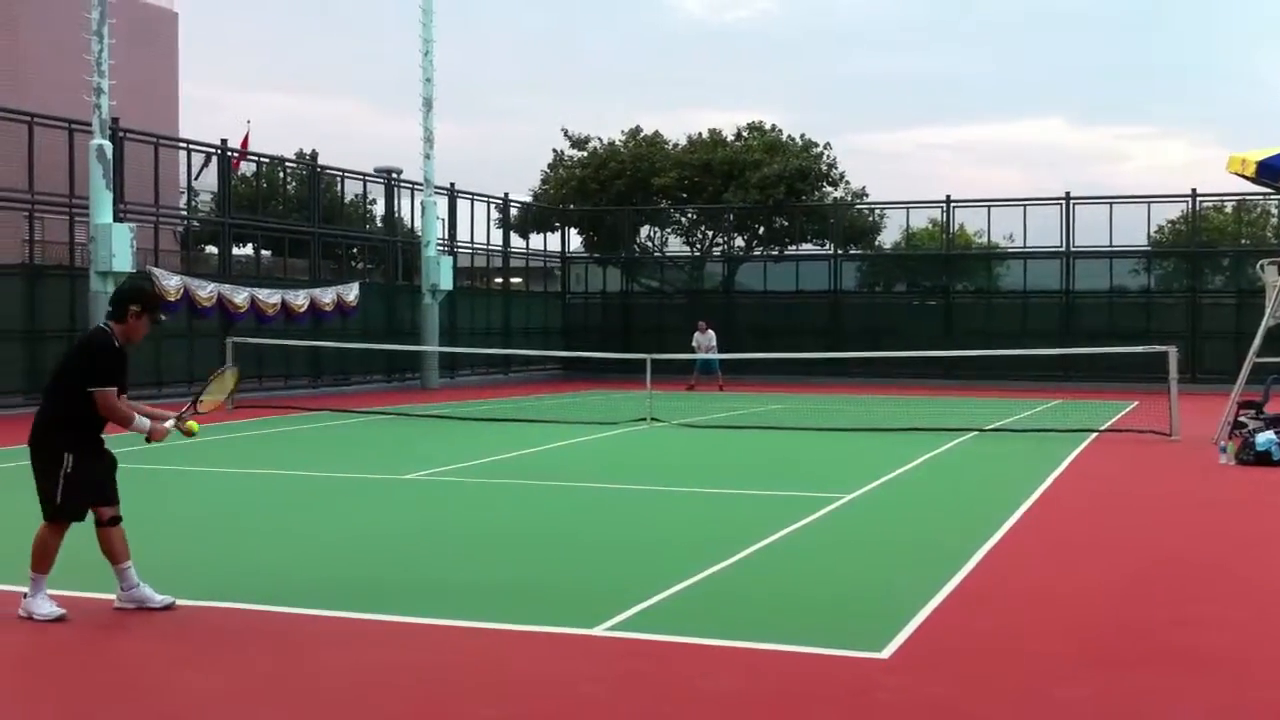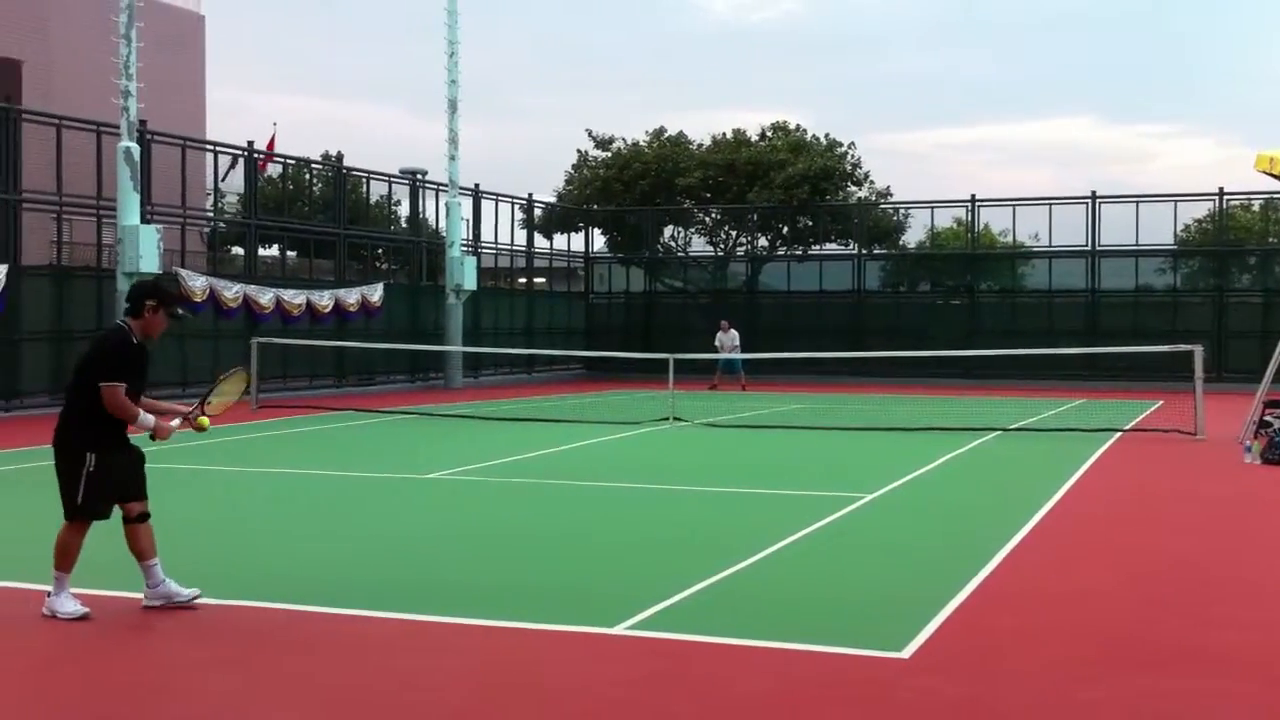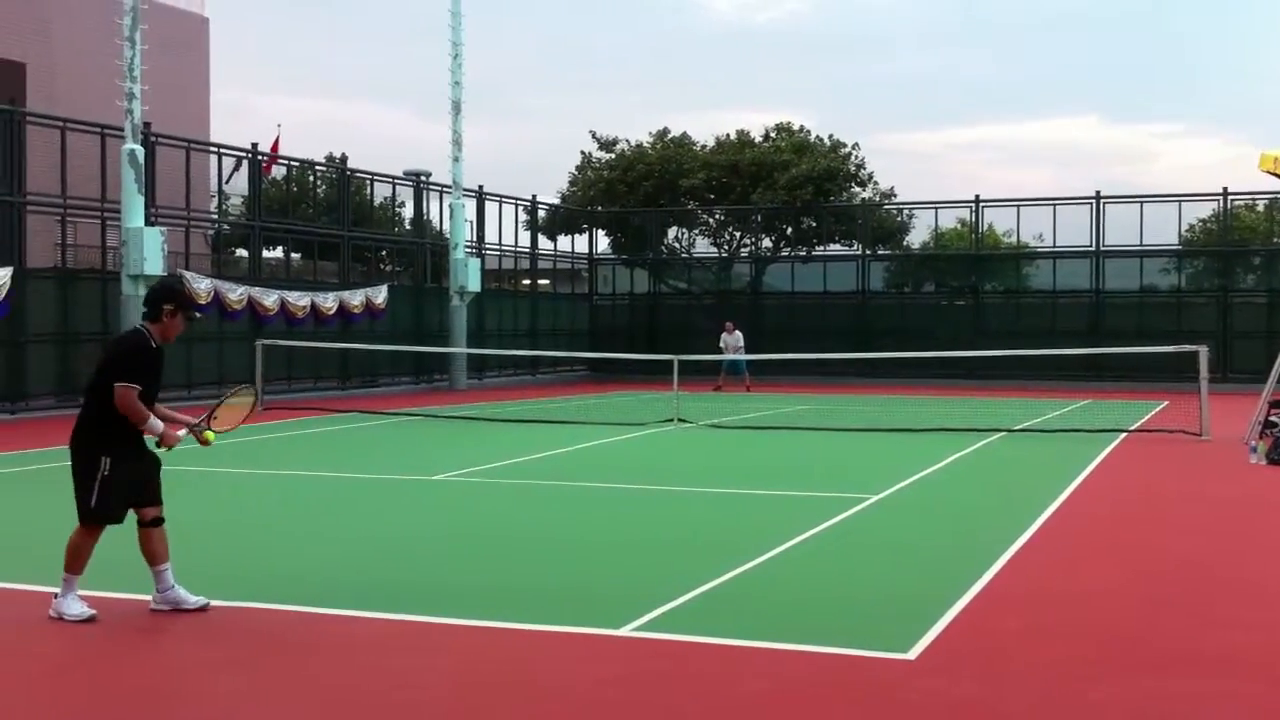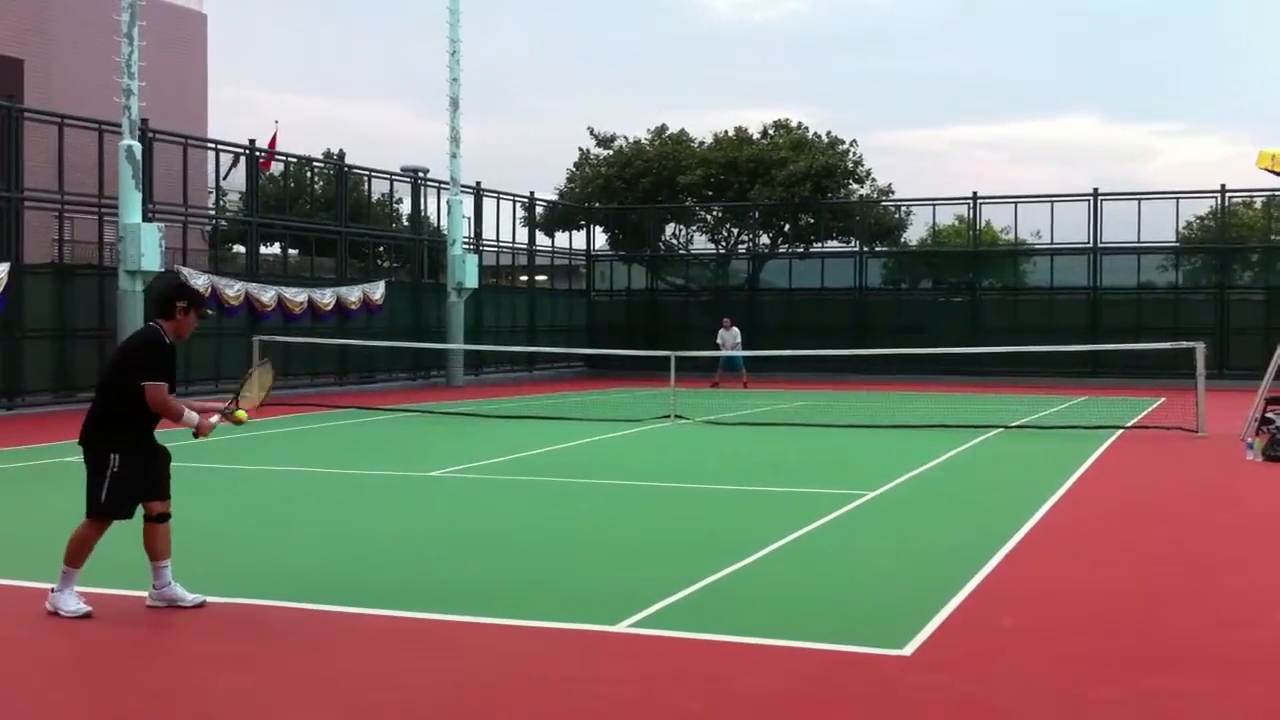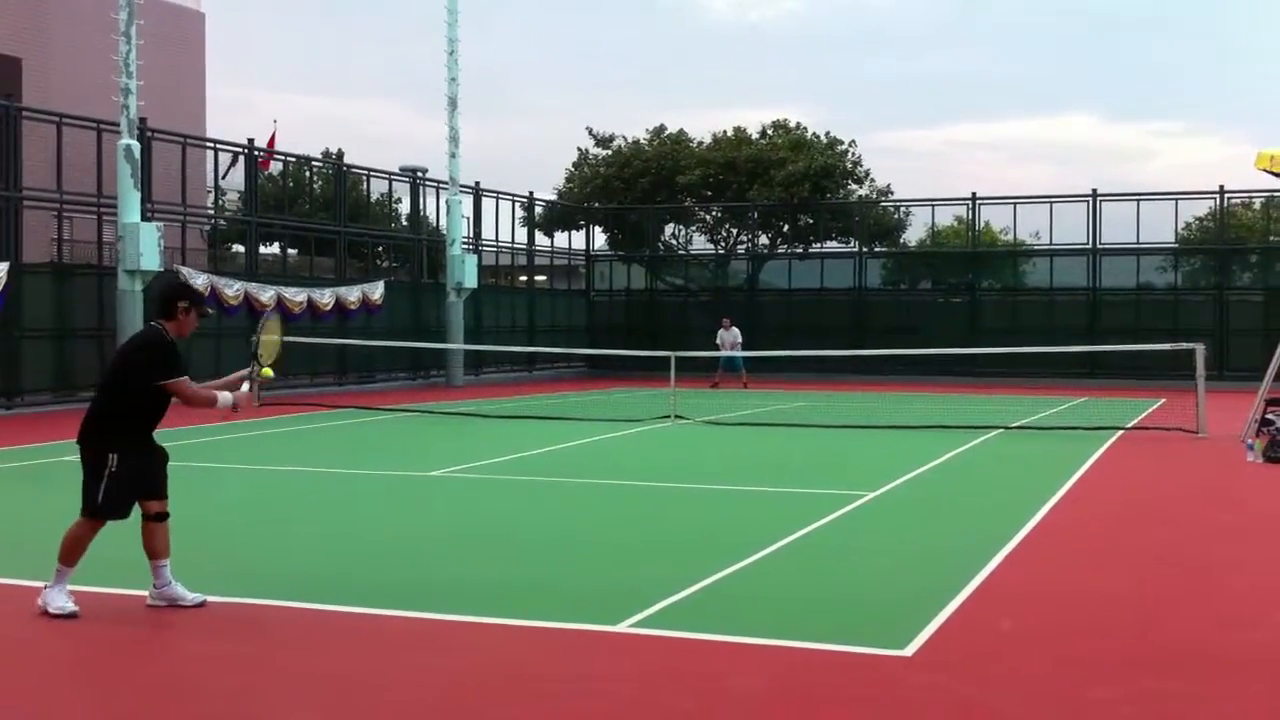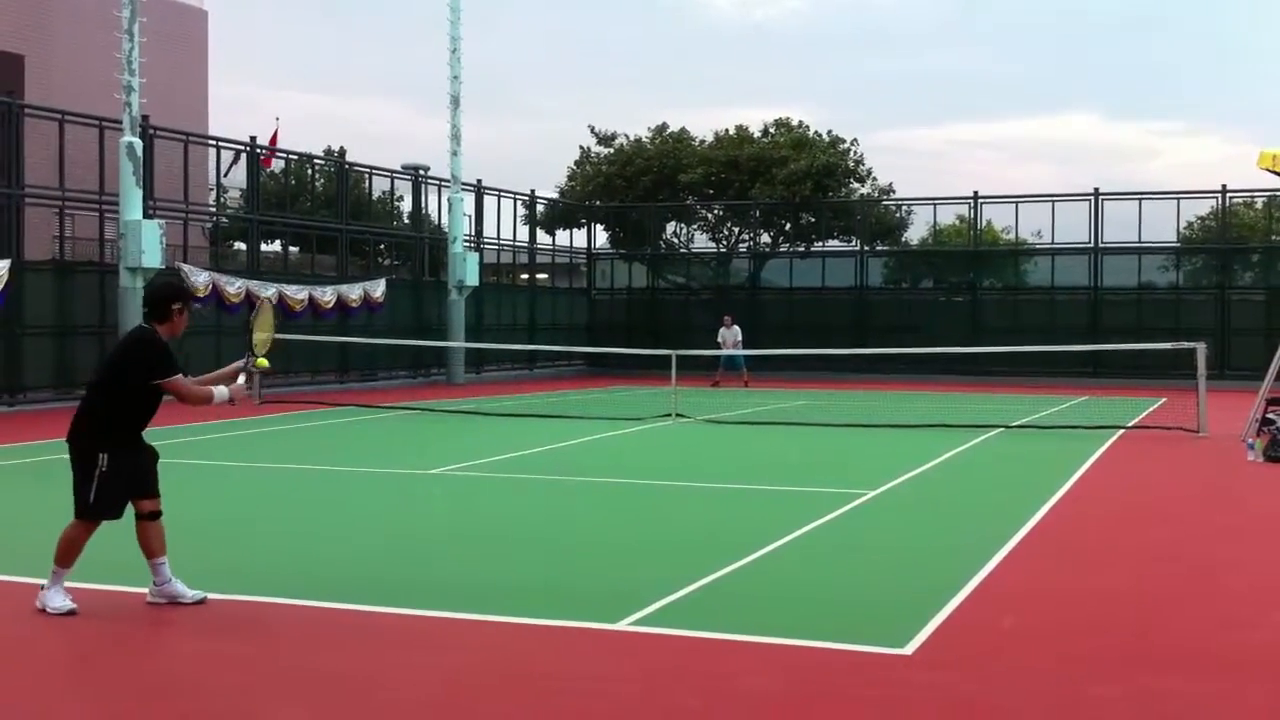
dt=0.2s
person 1, frame 1
left shoulder: (112, 348)
right shoulder: (100, 346)
left elbow: (118, 403)
right elbow: (108, 407)
left wrist: (165, 415)
right wrist: (148, 427)
left hip: (85, 444)
right hip: (58, 443)
left knee: (108, 514)
right knee: (58, 519)
left ankle: (130, 589)
right ankle: (33, 597)
person 1, frame 2
left shoulder: (134, 346)
right shoulder: (116, 343)
right elbow: (114, 402)
left wrist: (178, 410)
right wrist: (153, 425)
left hip: (112, 442)
right hip: (83, 443)
left knee: (137, 510)
right knee: (80, 518)
left ankle: (157, 586)
right ankle: (57, 596)
person 1, frame 3
left shoulder: (149, 348)
right shoulder: (134, 346)
right elbow: (125, 403)
left wrist: (186, 420)
right wrist: (161, 431)
left hip: (127, 446)
right hip: (99, 446)
left knee: (152, 514)
right knee: (93, 522)
left ankle: (165, 591)
right ankle: (65, 597)
person 1, frame 4
left shoulder: (159, 343)
right shoulder: (151, 344)
left elbow: (164, 399)
right elbow: (158, 402)
left wrist: (209, 409)
right wrist: (196, 420)
left hip: (137, 440)
right hip: (109, 441)
left knee: (159, 508)
right knee: (100, 517)
left ankle: (163, 587)
right ankle: (62, 591)
person 1, frame 5
left shoulder: (159, 343)
right shoulder: (155, 345)
left elbow: (187, 389)
right elbow: (189, 396)
left wrist: (234, 380)
right wrist: (232, 399)
left hip: (136, 440)
right hip: (108, 441)
left knee: (156, 508)
right knee: (95, 516)
left ankle: (163, 587)
right ankle: (55, 588)
person 1, frame 6
left shoulder: (152, 344)
right shoulder: (147, 346)
left elbow: (183, 385)
right elbow: (185, 393)
left wrist: (231, 370)
right wrist: (228, 393)
left hip: (126, 440)
right hip: (98, 441)
left knee: (149, 507)
right knee: (90, 517)
left ankle: (163, 584)
right ankle: (52, 589)
